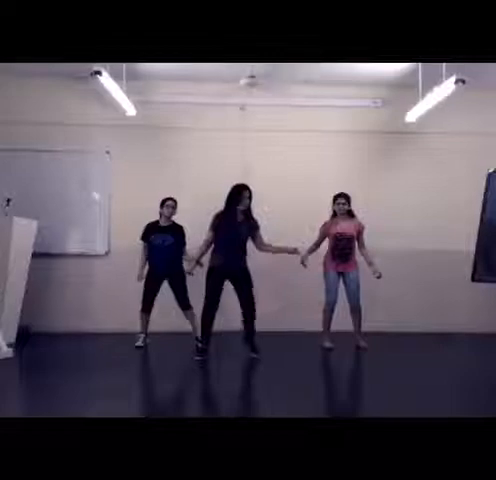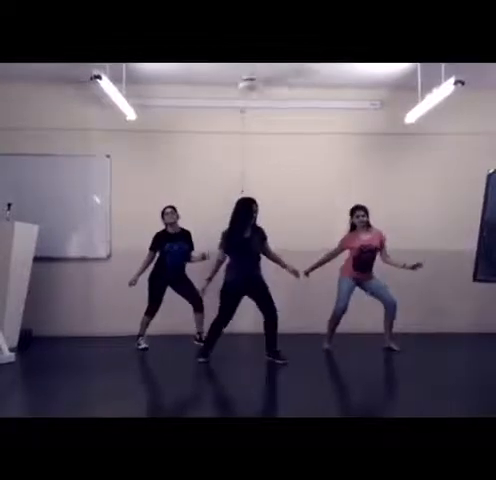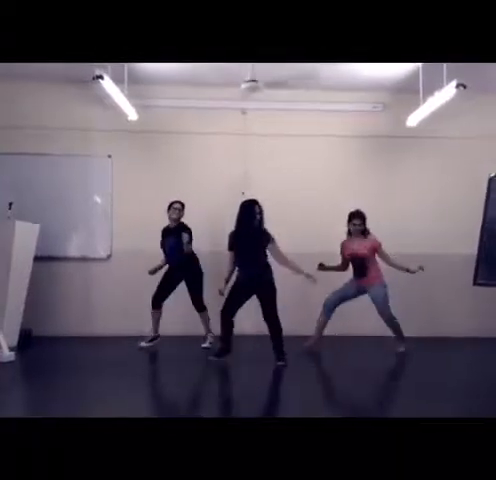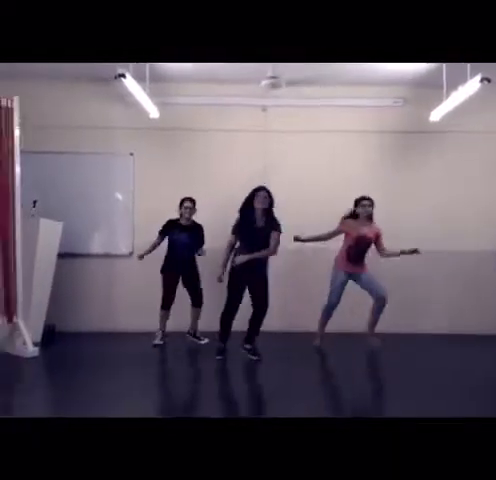
dt=0.5s
person 1, frame 1
left shoulder: (250, 222)
right shoulder: (220, 218)
left elbow: (261, 246)
right elbow: (208, 241)
left wrist: (287, 250)
right wrist: (195, 261)
left hip: (239, 268)
right hip: (217, 267)
left knee: (248, 305)
right knee: (210, 305)
left ankle: (250, 341)
right ankle: (203, 345)
person 1, frame 2
left shoulder: (258, 232)
right shoulder: (229, 235)
left elbow: (268, 253)
right elbow: (220, 259)
left wrist: (287, 266)
right wrist: (209, 280)
left hip: (255, 280)
right hip: (233, 281)
left knee: (271, 314)
right knee: (223, 317)
left ankle: (272, 351)
right ankle: (206, 348)
person 1, frame 3
left shoulder: (262, 234)
right shoulder: (234, 236)
left elbow: (279, 257)
right elbow: (233, 261)
left wrist: (302, 272)
right wrist: (225, 283)
left hip: (263, 280)
right hip: (243, 281)
left knee: (271, 317)
right knee: (226, 313)
left ankle: (279, 353)
right ankle: (225, 347)
person 1, frame 4
left shoulder: (273, 224)
right shoulder: (242, 221)
left elbow: (272, 249)
right elbow: (230, 245)
left wrist: (248, 257)
right wrist: (222, 268)
left hip: (258, 270)
right hip: (238, 269)
left knee: (260, 307)
right knee: (231, 306)
left ankle: (249, 343)
right ankle: (221, 344)
person 2, frame 1
left shoulder: (357, 225)
right shoulder: (328, 225)
left elbow: (362, 248)
right elbow: (317, 244)
left wrist: (372, 265)
right wrist: (306, 254)
left hip: (350, 267)
right hip: (332, 266)
left knee: (355, 302)
right knee: (331, 301)
left ankle: (358, 337)
right ankle: (326, 337)
person 2, frame 2
left shoulder: (378, 235)
right shoulder: (349, 238)
left elbow: (386, 258)
right elbow: (332, 255)
left wrist: (405, 266)
right wrist: (312, 268)
left hip: (368, 277)
right hip: (348, 276)
left knee: (391, 303)
right knee: (340, 307)
left ankle: (388, 340)
right ankle: (329, 338)
person 2, frame 3
left shoulder: (372, 241)
right shoulder: (345, 245)
left elbow: (387, 260)
right elbow: (343, 267)
left wrist: (409, 270)
right wrist: (326, 267)
left hip: (375, 283)
right hip: (357, 282)
left knee: (386, 315)
right knee: (329, 303)
left ankle: (401, 341)
right ankle: (316, 339)
person 2, frame 4
left shoulder: (375, 230)
right shoulder: (349, 224)
left elbow: (383, 253)
right elbow: (329, 235)
left wrist: (403, 252)
right wrist: (305, 239)
left hip: (360, 270)
right hip: (342, 268)
left knee: (381, 297)
right knee: (333, 302)
left ankle: (371, 332)
right ankle: (319, 334)
person 3, frame 1
left shoulder: (178, 229)
right shoulder: (151, 227)
left elbow: (183, 252)
right elbow: (145, 250)
right wrist: (141, 269)
left hip: (175, 271)
right hip: (154, 271)
left knee: (184, 302)
right knee: (147, 302)
left ankle: (197, 335)
right ankle: (143, 335)
person 3, frame 2
left shoulder: (186, 235)
right shoulder: (160, 237)
left elbow: (189, 257)
right elbow: (150, 258)
left wrist: (200, 257)
right wrist: (137, 276)
left hip: (179, 276)
right hip: (159, 277)
left knee: (197, 301)
right knee: (152, 307)
left ankle: (199, 335)
right ankle: (141, 337)
person 3, frame 3
left shoulder: (184, 229)
right shoulder: (165, 231)
left elbow: (187, 251)
left wrist: (186, 243)
right wrist: (158, 267)
left hip: (191, 269)
right hip: (174, 270)
left knee: (197, 302)
right knee: (156, 299)
left ankle: (209, 334)
right ankle: (154, 335)
person 3, frame 4
left shoulder: (198, 229)
right shoulder: (171, 224)
left elbow: (199, 250)
right elbow: (158, 241)
left wrist: (200, 252)
right wrist: (145, 253)
left hip: (189, 267)
right hip: (171, 267)
left knee: (198, 297)
right knee: (167, 300)
left ankle: (193, 331)
right ankle: (161, 332)
